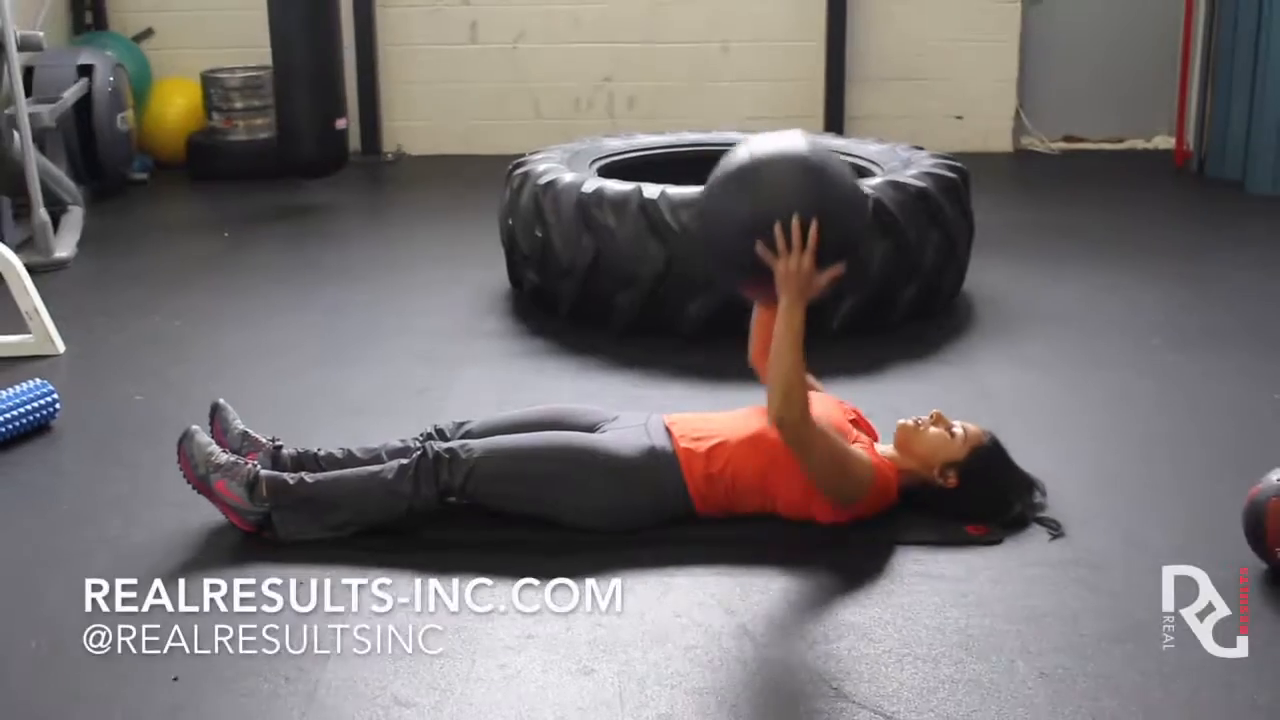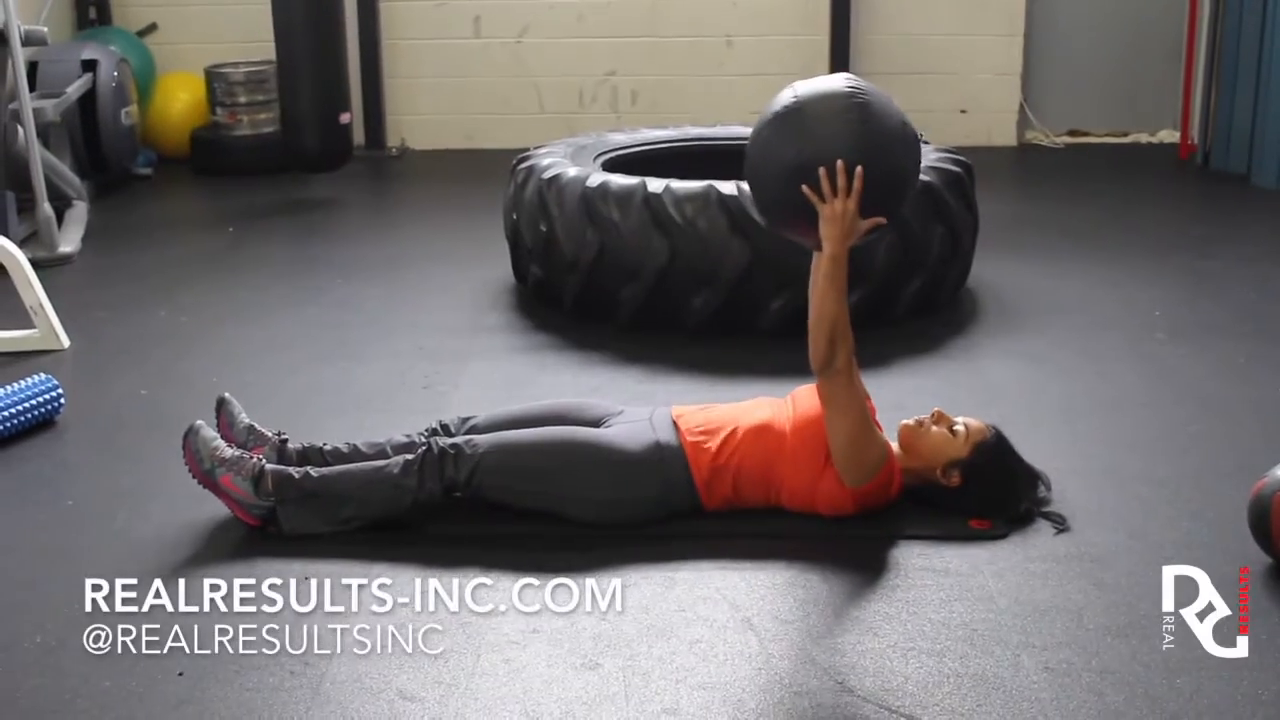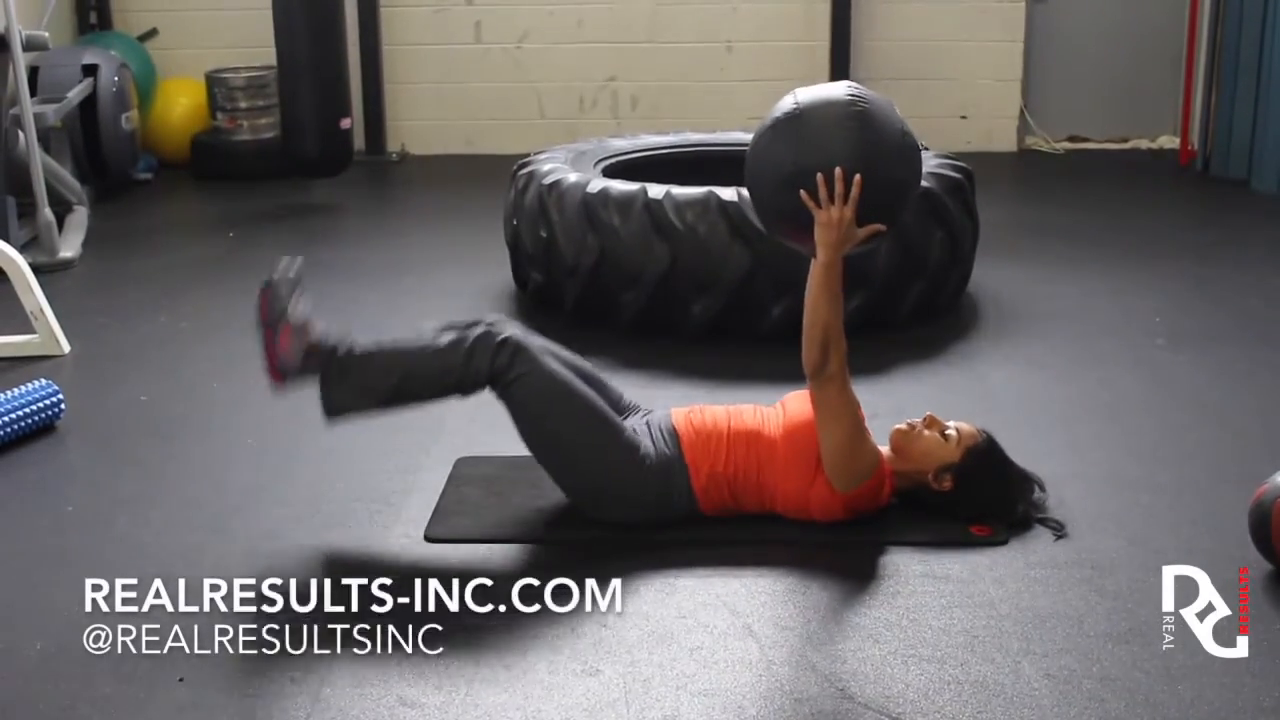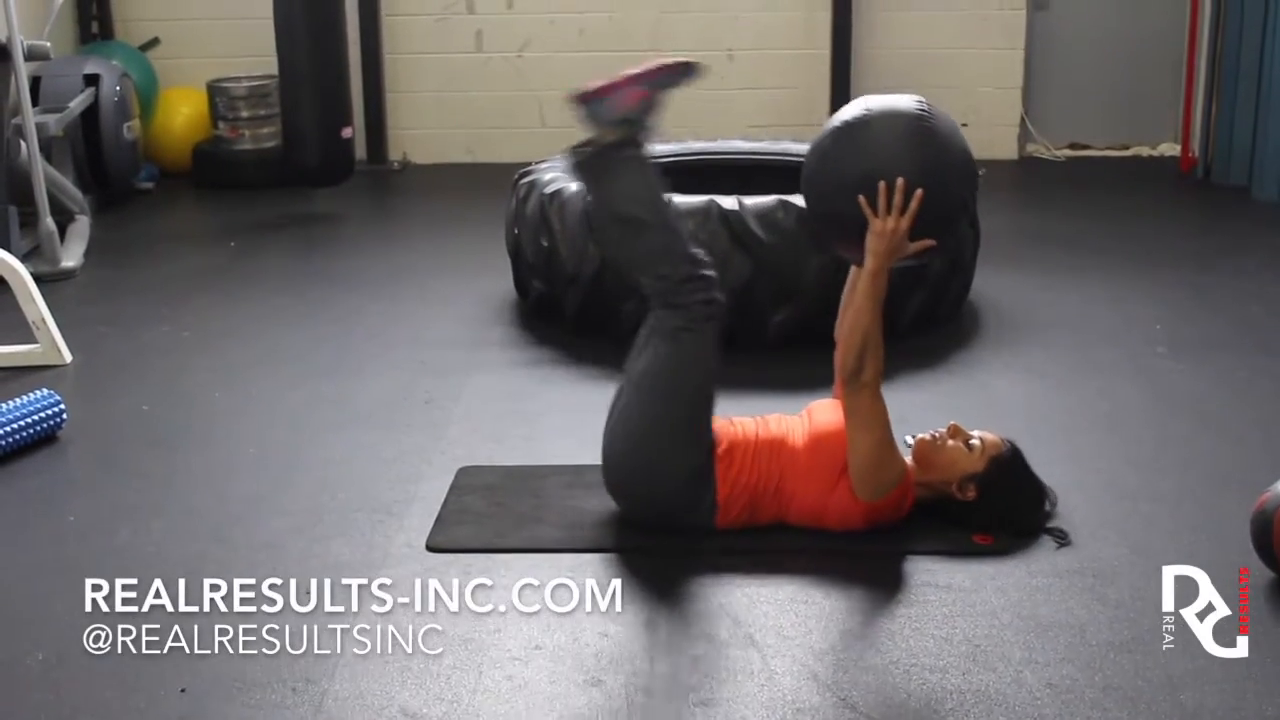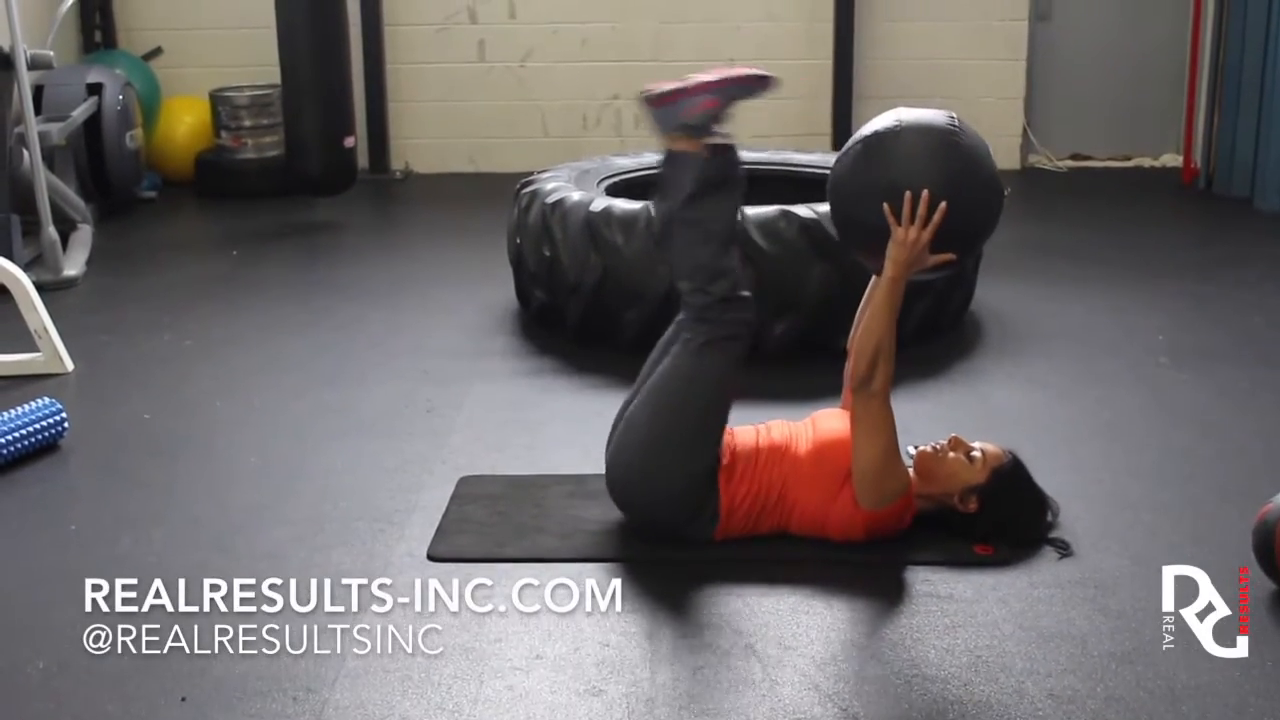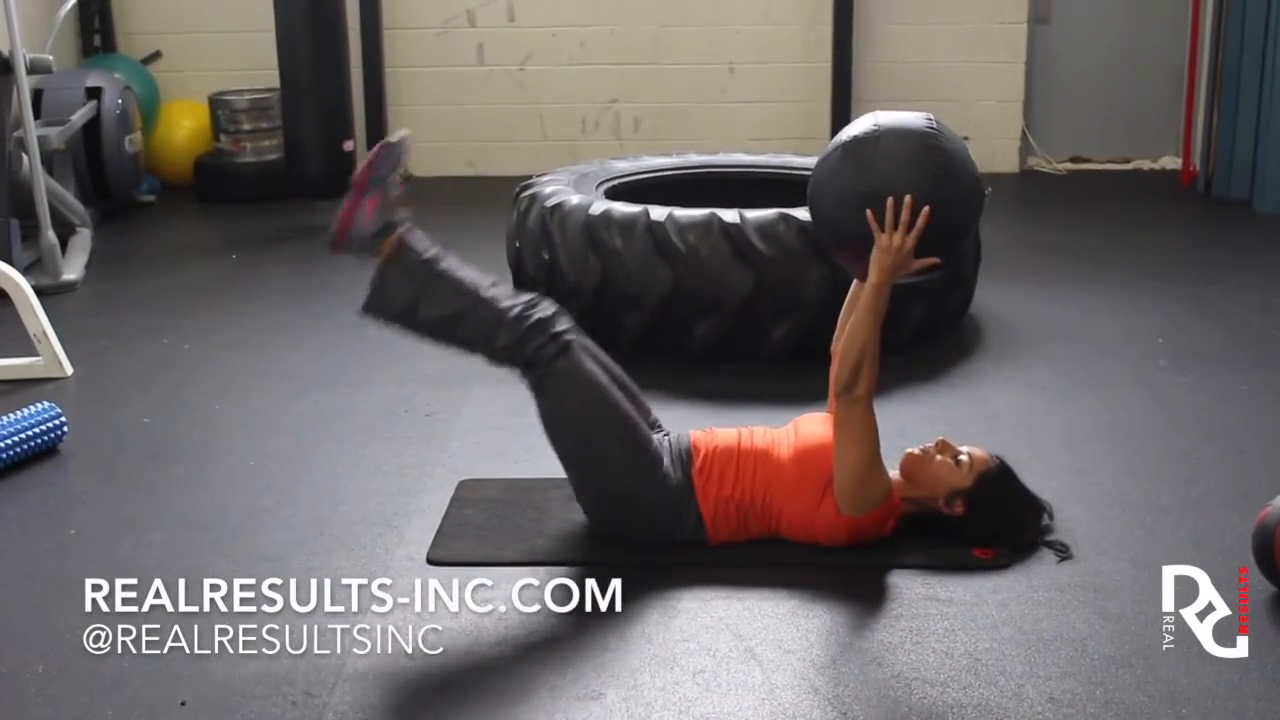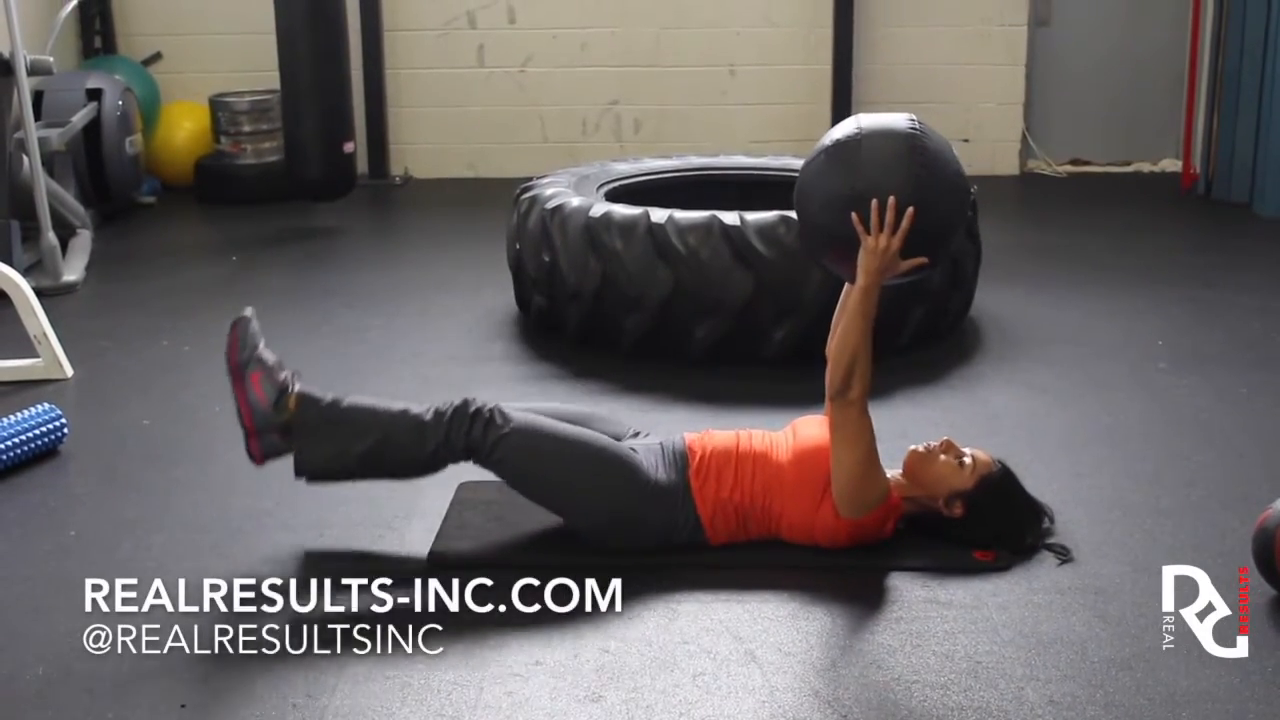
dt=0.5s
person 1, frame 1
left shoulder: (866, 485)
right shoulder: (857, 434)
left elbow: (785, 415)
right elbow: (763, 364)
left wrist: (794, 298)
right wrist: (773, 282)
left hip: (646, 483)
right hip: (650, 438)
left knee: (445, 475)
right knee: (451, 437)
left ankle: (264, 502)
right ankle: (278, 463)
person 1, frame 2
left shoulder: (872, 475)
right shoulder: (867, 436)
left elbow: (829, 360)
right elbow: (836, 361)
left wrist: (836, 247)
right wrist: (830, 241)
left hip: (651, 477)
right hip: (657, 431)
left knee: (450, 467)
right knee: (455, 433)
left ankle: (275, 495)
right ankle: (286, 459)
person 1, frame 3
left shoulder: (862, 482)
right shoulder: (864, 455)
left elbow: (824, 371)
right elbow: (828, 376)
left wrist: (829, 256)
right wrist: (825, 248)
left hip: (641, 481)
right hip: (649, 437)
left knee: (497, 346)
right knee: (505, 338)
left ankle: (317, 357)
right ankle: (330, 362)
person 1, frame 4
left shoulder: (884, 491)
right shoulder: (902, 471)
left elbow: (858, 376)
right elbow: (848, 348)
left wrist: (877, 262)
right wrist: (866, 250)
left hip: (659, 482)
left knee: (691, 298)
right knee: (680, 294)
left ankle: (614, 139)
right ankle: (613, 142)
person 1, frame 5
left shoulder: (886, 502)
right shoulder: (879, 474)
left elbow: (869, 383)
right elbow: (858, 359)
left wrist: (896, 271)
right wrist: (887, 264)
left hip: (660, 484)
right hip: (656, 468)
left knee: (721, 314)
right knee: (712, 308)
left ankle: (689, 141)
right ankle: (688, 143)
person 1, frame 6
left shoulder: (872, 510)
right shoulder: (883, 490)
left elbow: (849, 390)
right elbow: (845, 363)
left wrist: (879, 280)
right wrist: (870, 271)
left hip: (653, 500)
right hip: (665, 464)
left knee: (543, 336)
right knee: (547, 334)
left ankle: (387, 244)
right ankle: (394, 242)
person 1, frame 7
left shoulder: (870, 510)
right shoulder: (877, 482)
left elbow: (844, 393)
right elbow: (840, 369)
left wrist: (869, 281)
right wrist: (863, 274)
left hip: (653, 504)
right hip: (661, 462)
left knee: (473, 425)
right knee: (486, 418)
left ankle: (286, 415)
right ankle: (294, 415)
